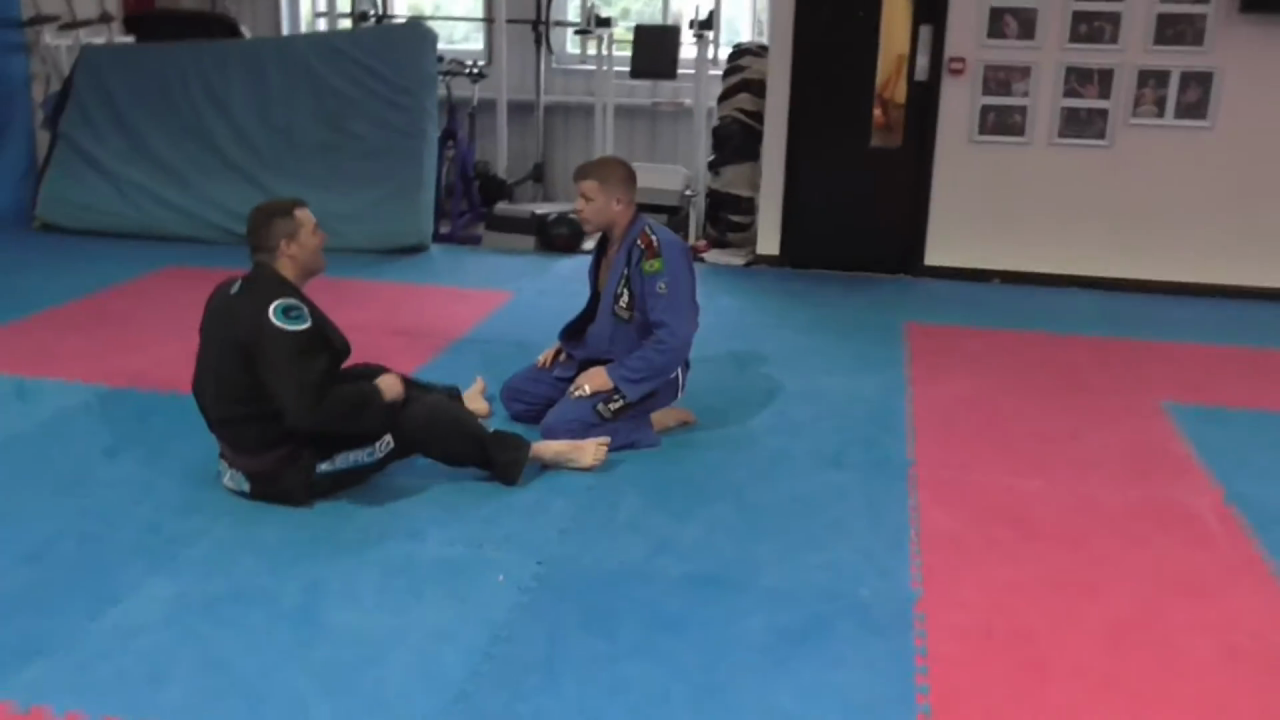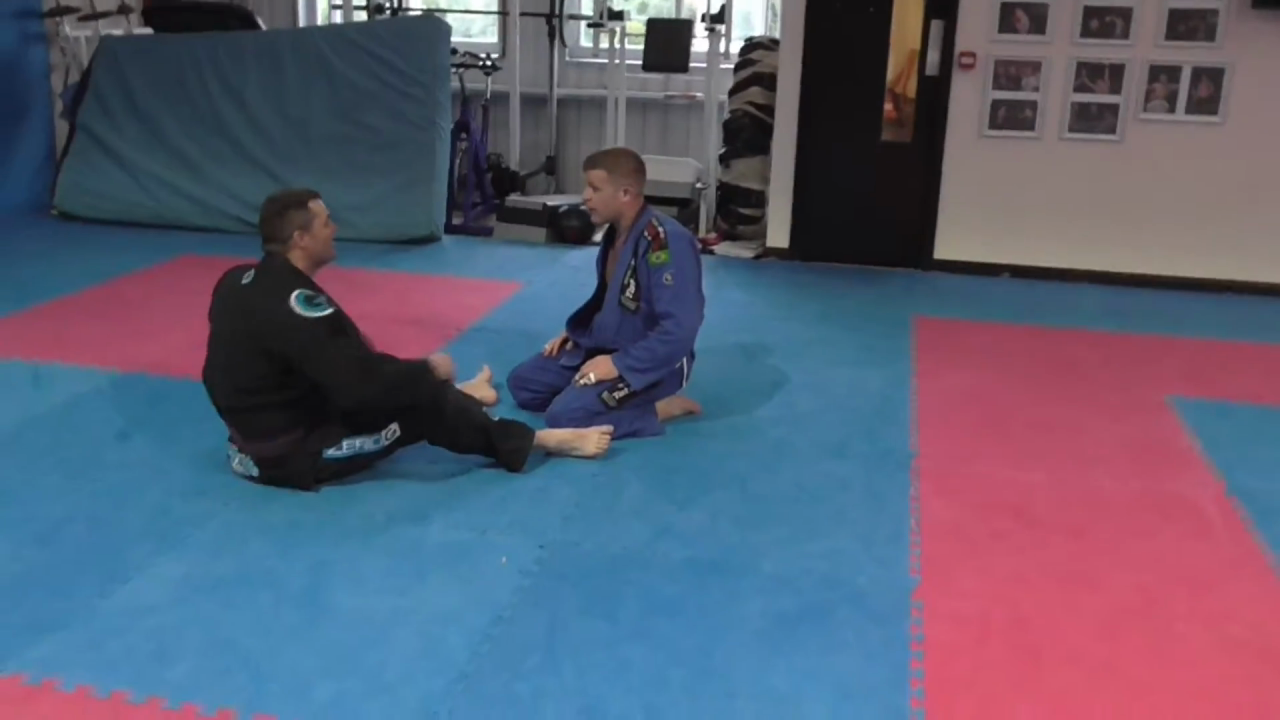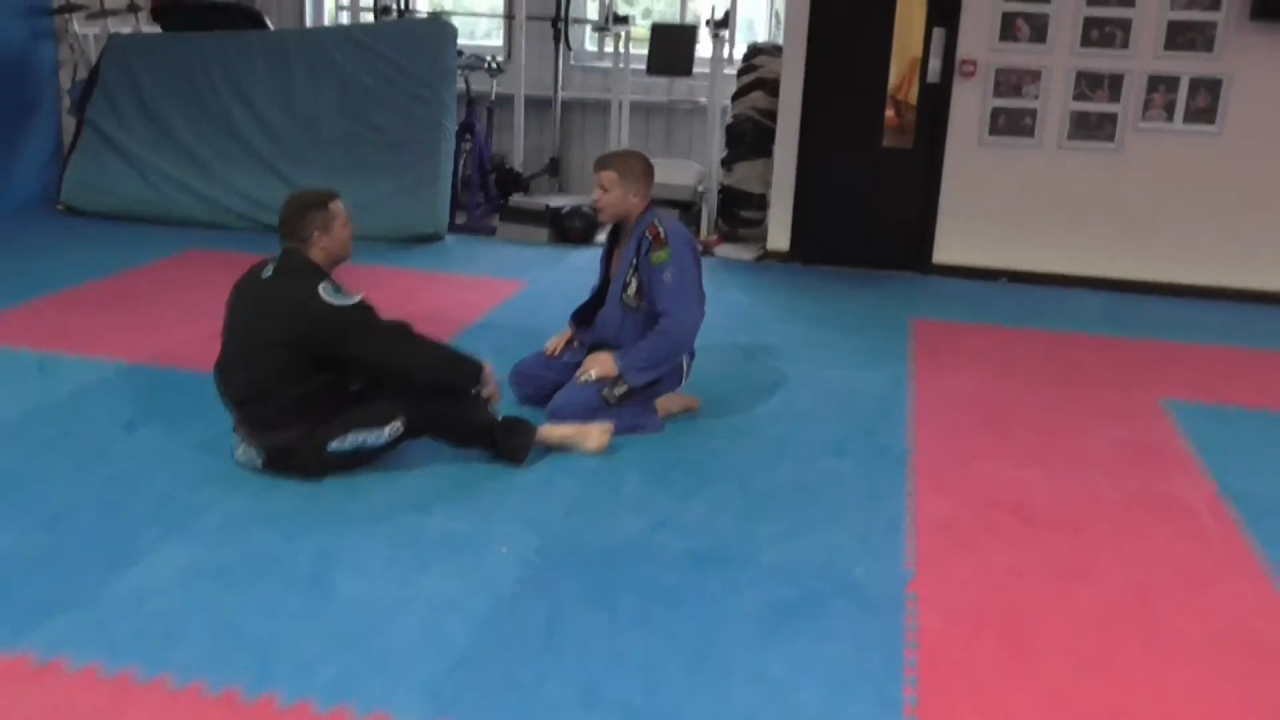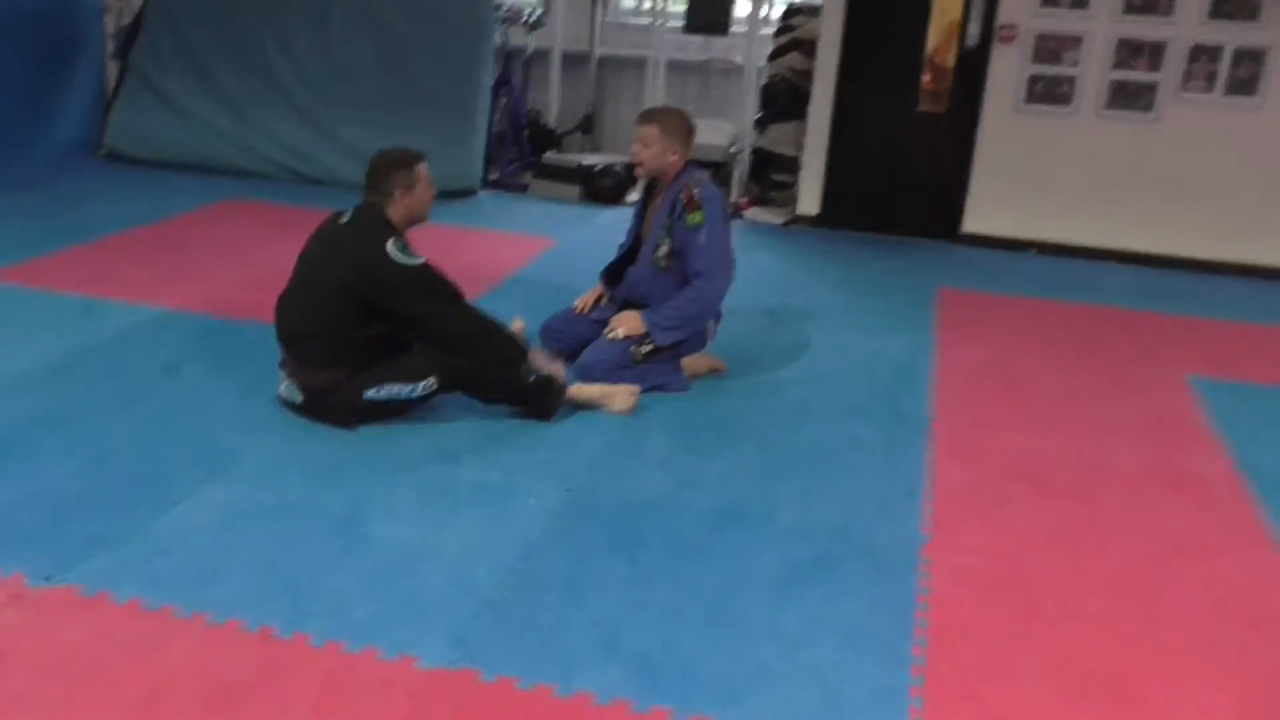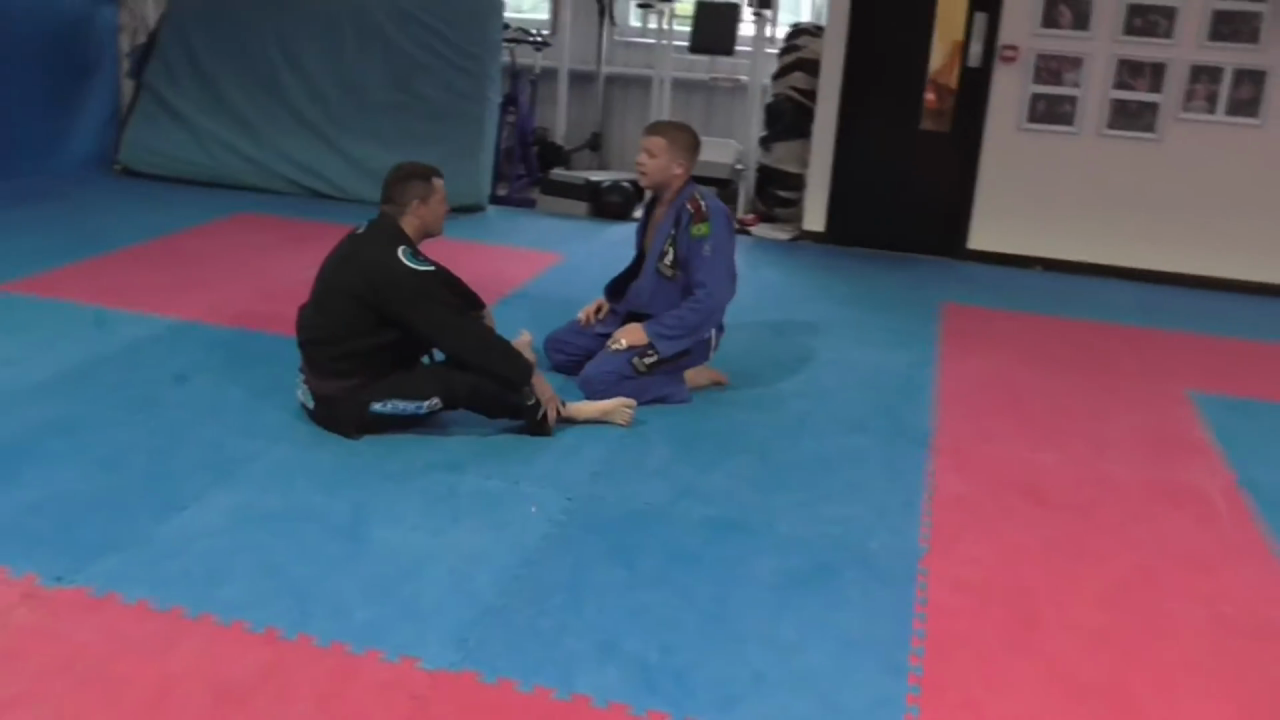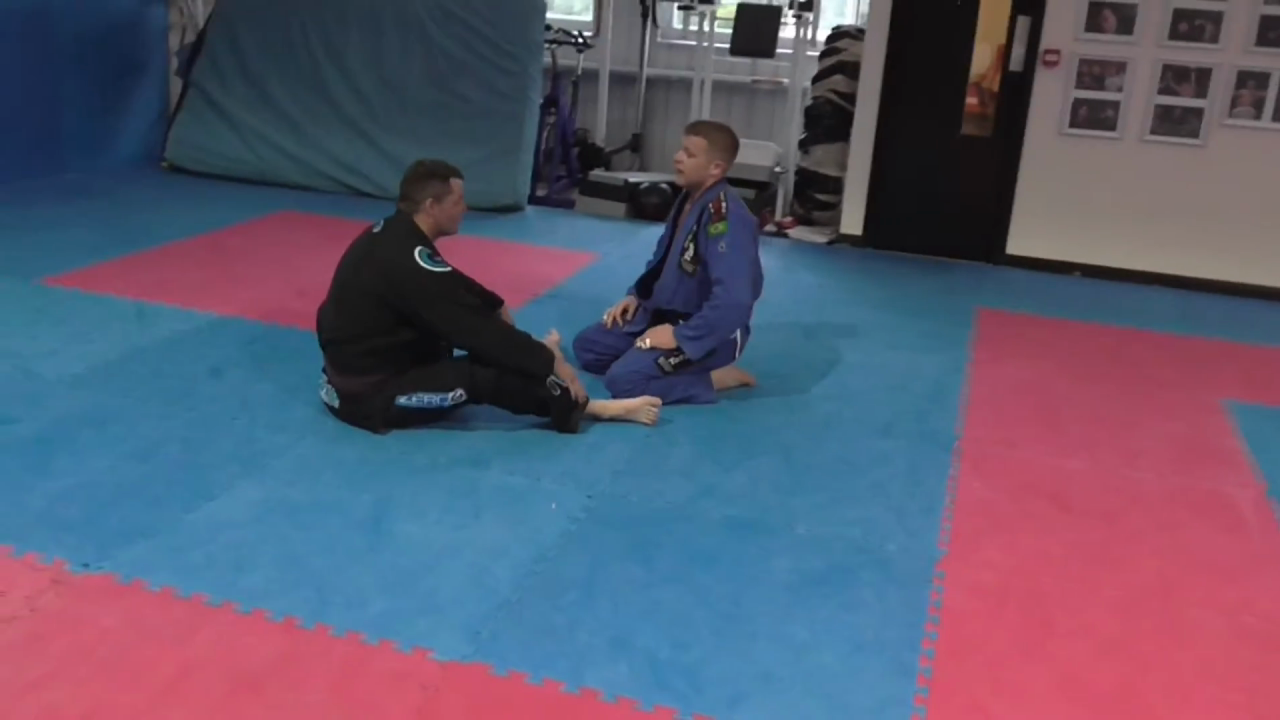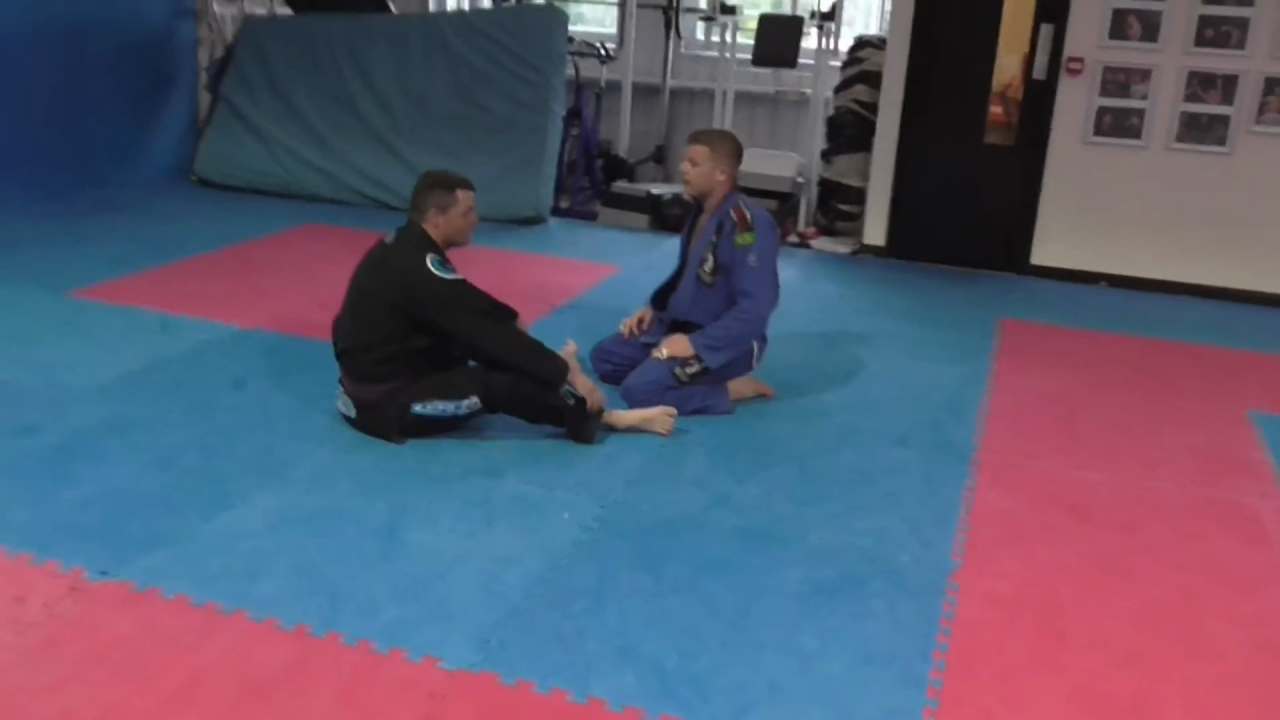
dt=0.3s
person 1, frame 1
left shoulder: (232, 293)
right shoulder: (281, 312)
right elbow: (313, 410)
right wrist: (379, 394)
left hip: (248, 441)
right hip: (283, 466)
left knee: (367, 377)
right knee: (417, 418)
left ankle: (455, 403)
right ankle: (534, 452)
person 1, frame 2
left shoulder: (238, 281)
right shoulder: (295, 302)
right elbow: (360, 385)
right wrist: (430, 370)
left hip: (256, 430)
right hip: (292, 451)
left knee: (378, 369)
right knee: (425, 407)
left ankle: (460, 396)
right ankle: (540, 440)
person 1, frame 3
left shoulder: (263, 277)
right shoulder: (315, 299)
right elbow: (400, 349)
right wrist: (476, 372)
left hip: (259, 426)
right hip: (295, 444)
left knee: (387, 371)
right knee: (424, 405)
left ankle: (465, 391)
right ankle: (537, 436)
person 1, frame 4
left shoulder: (348, 225)
right shoulder: (381, 254)
right elbow: (451, 317)
right wrist: (526, 355)
left hip: (309, 370)
right hip: (333, 390)
right knee: (456, 362)
left ankle: (501, 341)
right ankle: (566, 394)
person 1, frame 5
left shoulder: (373, 237)
right shoulder: (394, 264)
left elbow: (438, 281)
right elbow: (459, 331)
right wrist: (530, 376)
left hip: (331, 375)
right hip: (346, 399)
right knee: (463, 383)
right ankle: (565, 411)
person 1, frame 6
left shoulder: (389, 234)
right shoulder: (410, 263)
left elbow: (451, 286)
right elbow: (477, 329)
left wrist: (496, 307)
right wrist: (552, 363)
left hip: (352, 374)
right hip: (370, 396)
right knee: (486, 375)
right ankle: (586, 407)
person 1, frame 7
left shoulder: (401, 246)
right shoulder: (422, 270)
left elbow: (467, 303)
right elbow: (491, 335)
left wrist: (512, 320)
right wrist: (568, 373)
left hip: (370, 383)
right hip: (387, 405)
right knee: (503, 382)
right ankle: (604, 417)
person 2, frame 1
left shoulder: (660, 251)
right shoulder: (608, 241)
left elbow: (674, 338)
left wrist: (615, 375)
right wrist: (568, 342)
left hip: (643, 373)
right hip: (597, 358)
left knee: (560, 428)
right knee: (515, 395)
left ankle: (656, 418)
person 2, frame 2
left shoulder: (667, 242)
right shoulder: (616, 232)
left elbow: (679, 329)
left wrist: (619, 364)
right wrist: (575, 331)
left hip: (648, 364)
left knee: (565, 416)
right knee: (522, 382)
left ankle: (661, 407)
right ankle: (627, 398)
person 2, frame 3
left shoulder: (667, 241)
right shoulder: (621, 229)
left elbow: (678, 327)
left wrist: (621, 360)
right wrist: (578, 326)
left hip: (650, 360)
right hip: (606, 344)
left knee: (566, 411)
right knee: (524, 378)
left ankle: (660, 403)
right ankle: (621, 393)
person 2, frame 4
left shoulder: (701, 201)
right shoulder: (656, 186)
left elbow: (709, 288)
left wrist: (648, 321)
right wrist: (607, 283)
left hip: (677, 319)
right hip: (632, 301)
left knee: (593, 368)
right knee: (553, 335)
left ankle: (686, 364)
person 2, frame 5
left shoulder: (705, 215)
right shoulder: (657, 202)
left elbow: (711, 299)
left wrist: (651, 332)
right wrist: (611, 297)
left hip: (681, 332)
right hip: (636, 315)
left knee: (598, 380)
right knee: (558, 347)
left ankle: (689, 376)
right ankle: (654, 365)
person 2, frame 6
left shoulder: (728, 216)
right shoulder: (689, 199)
left elbow: (733, 298)
left wrist: (681, 337)
right wrist: (637, 295)
left hip: (707, 332)
right hip: (665, 314)
left knee: (624, 379)
right knee: (587, 346)
left ankle: (716, 377)
right ankle: (683, 364)
person 2, frame 7
left shoulder: (748, 224)
right shoulder: (702, 212)
left elbow: (755, 309)
left wrist: (697, 344)
right wrist: (654, 307)
left hip: (723, 342)
right hip: (681, 326)
left knee: (640, 390)
right knee: (604, 357)
left ankle: (733, 388)
